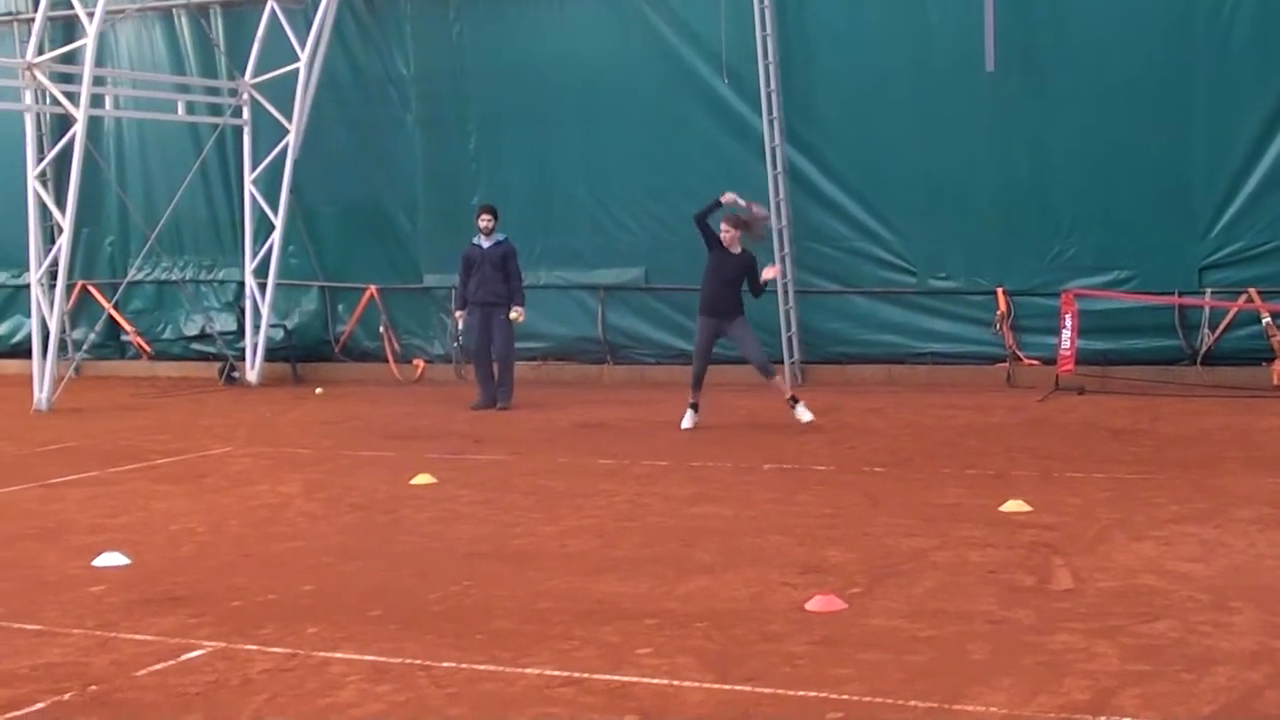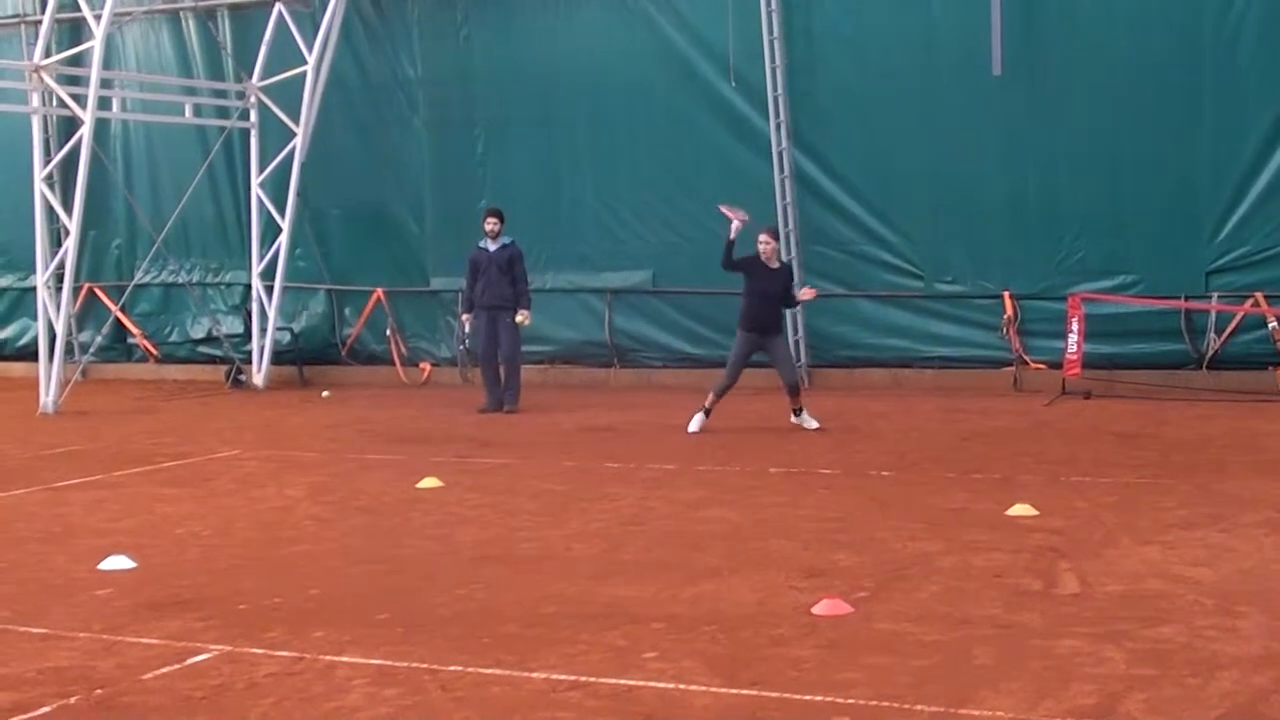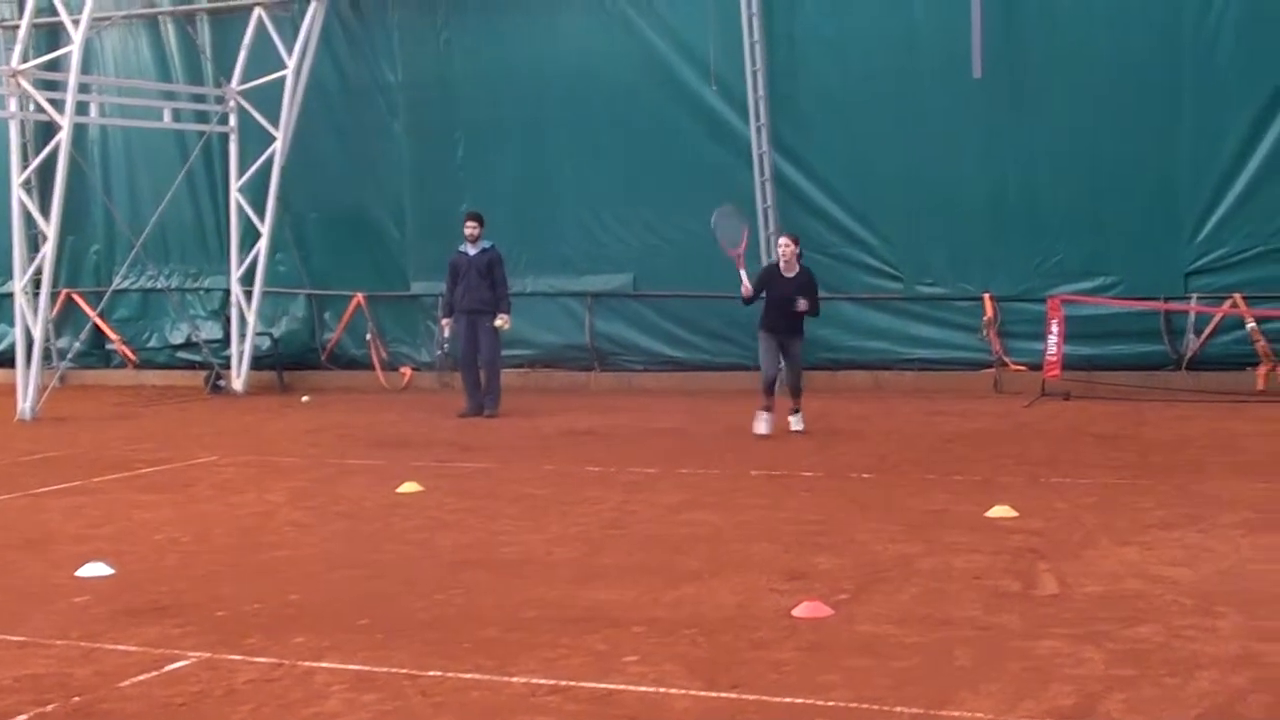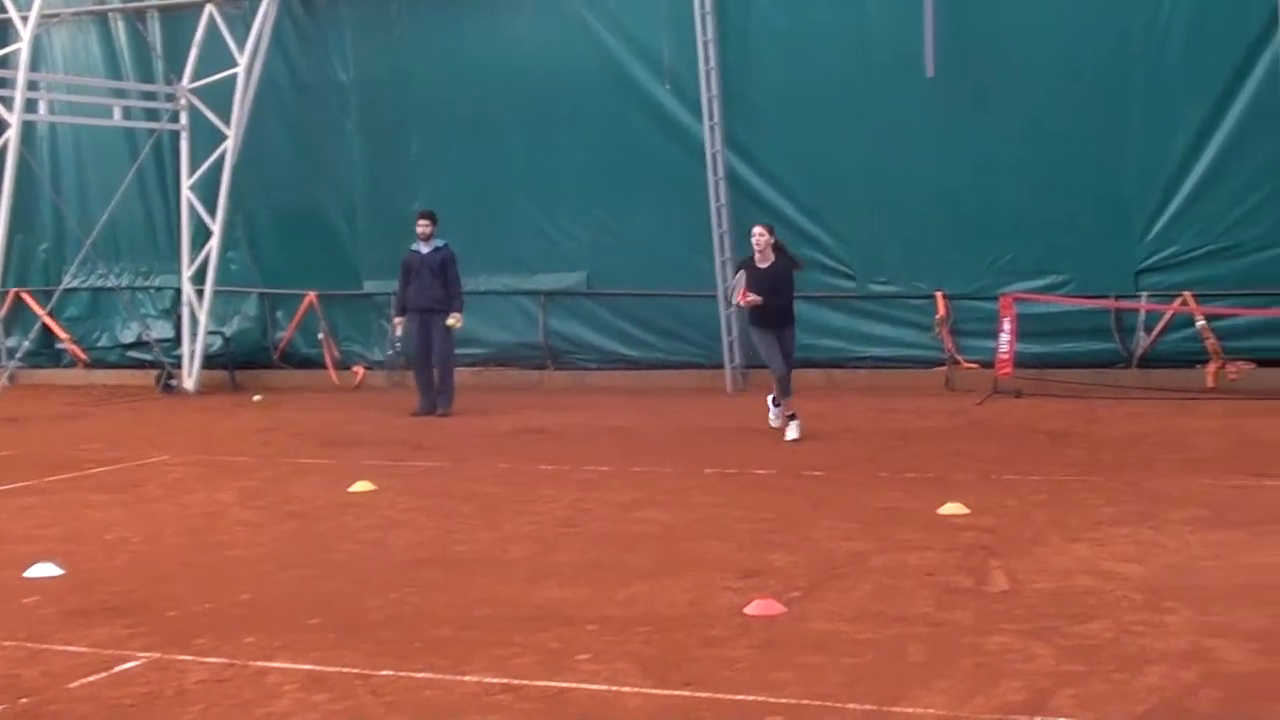
dt=0.2s
person 1, frame 1
left shoulder: (748, 259)
right shoulder: (715, 246)
left elbow: (756, 293)
right elbow: (699, 219)
left wrist: (763, 279)
right wrist: (722, 201)
left hip: (735, 320)
right hip: (708, 318)
left knee: (760, 361)
right knee: (699, 370)
left ankle: (795, 404)
right ankle: (692, 410)
person 1, frame 2
left shoulder: (786, 270)
right shoulder: (751, 263)
left elbow: (786, 302)
right elbow: (727, 264)
left wrist: (799, 298)
right wrist: (732, 237)
left hip: (775, 335)
right hip: (749, 333)
left knee: (792, 381)
right knee: (729, 380)
left ankle: (799, 412)
right ankle: (703, 413)
person 1, frame 3
left shoulder: (807, 277)
right shoulder: (767, 273)
left elbow: (815, 311)
right elbow: (749, 301)
left wrist: (805, 308)
right wrist: (746, 295)
left hip: (794, 336)
right hip: (769, 333)
left knee: (794, 382)
right knee: (769, 375)
left ankle: (795, 411)
right ankle: (765, 412)
person 1, frame 4
left shoulder: (783, 266)
right shoulder: (745, 266)
left elbow: (787, 301)
left wrist: (760, 302)
right wrist: (742, 300)
left hip: (785, 327)
right hip: (760, 328)
left knee: (785, 373)
right knee: (780, 371)
left ankle: (776, 399)
right ankle: (791, 420)
person 2, frame 1
left shoulder: (506, 247)
right shoulder: (470, 250)
left elbow: (515, 278)
right elbow: (463, 280)
left wrist: (518, 303)
right wrist: (460, 307)
left hip: (500, 307)
right hip: (476, 308)
left knee: (503, 351)
right knee: (479, 352)
left ankle: (503, 396)
right ankle: (487, 395)
person 2, frame 2
left shoulder: (512, 250)
right shoulder: (477, 253)
left elbow: (521, 281)
right elbow: (470, 284)
left wrist: (524, 306)
right wrist: (466, 310)
left hip: (507, 310)
right hip: (483, 311)
left knee: (509, 354)
right knee: (486, 355)
left ankle: (510, 399)
right ankle: (493, 398)
person 2, frame 3
left shoulder: (492, 254)
right shoulder: (457, 257)
left elbow: (501, 285)
right elbow: (450, 288)
left wrist: (504, 310)
right wrist: (446, 314)
left hip: (486, 314)
right hip: (463, 315)
left knee: (490, 358)
right knee: (466, 359)
left ankle: (491, 403)
right ankle: (474, 403)
person 2, frame 4
left shoulder: (445, 253)
right shoulder: (410, 255)
left elbow: (454, 284)
right elbow: (403, 286)
left wrist: (456, 309)
right wrist: (399, 313)
left hip: (439, 313)
right hip: (416, 314)
left knee: (443, 357)
right knee: (419, 358)
left ankle: (444, 402)
right ankle: (427, 401)
